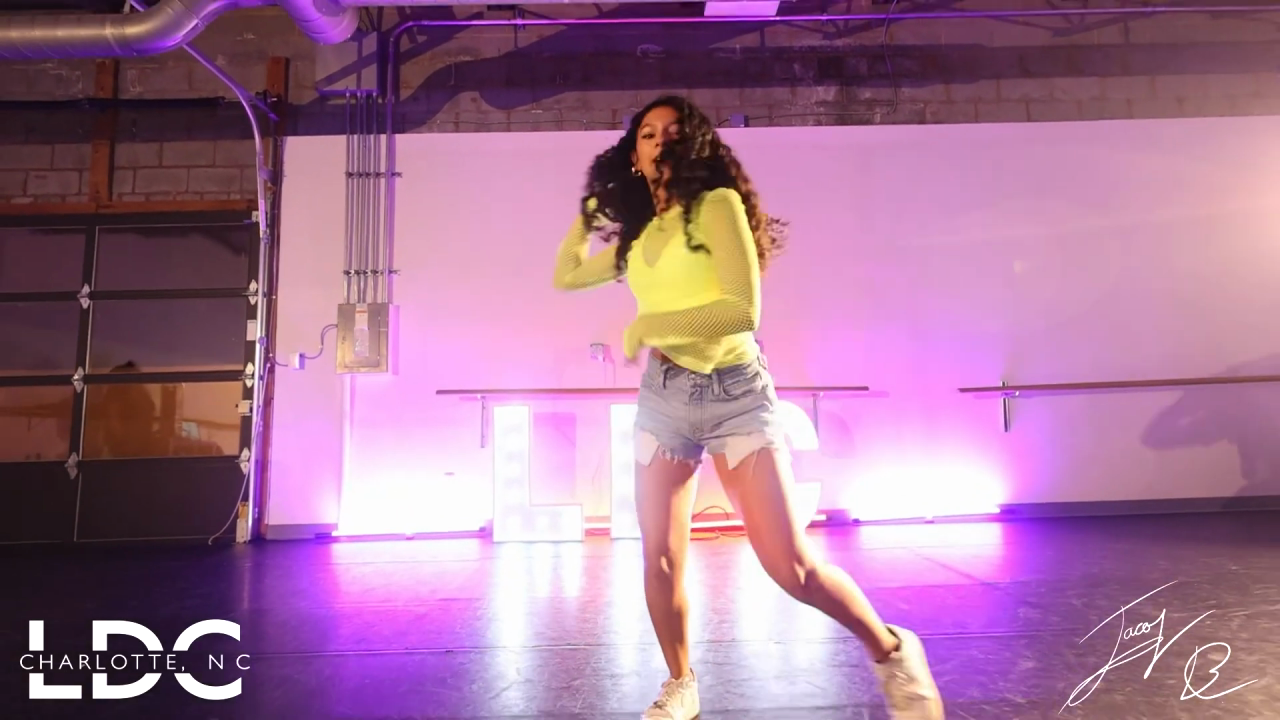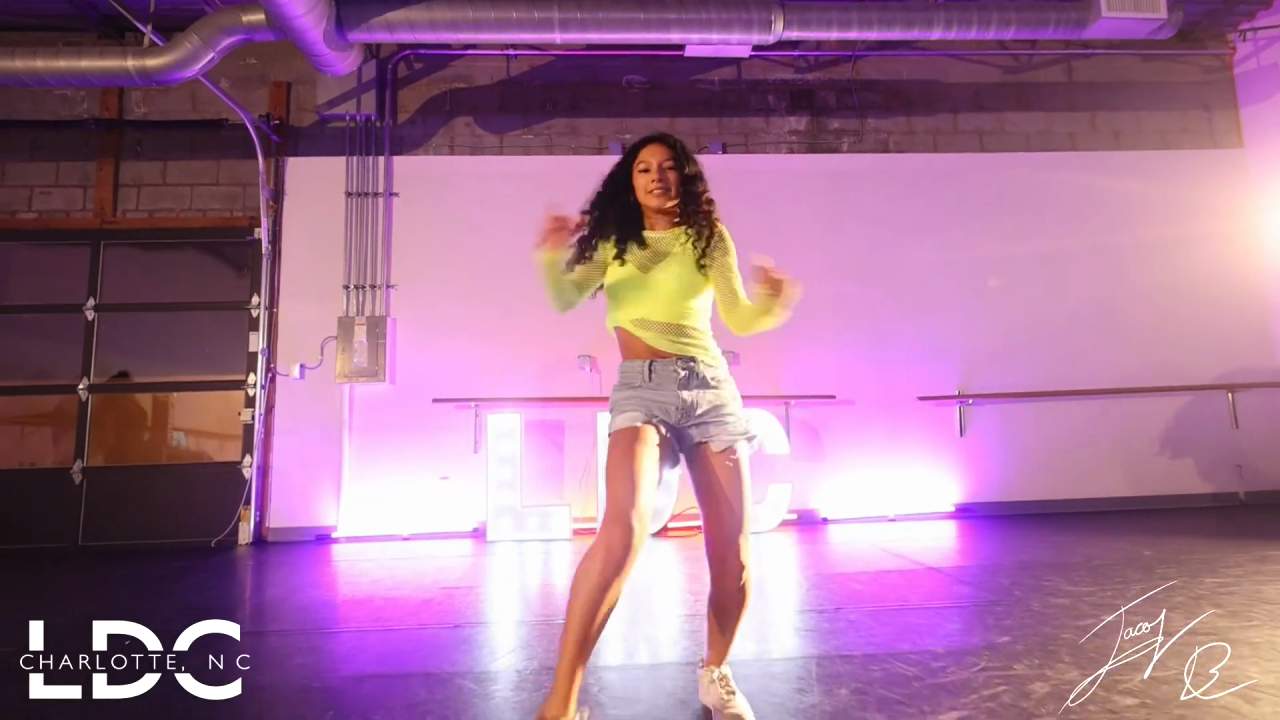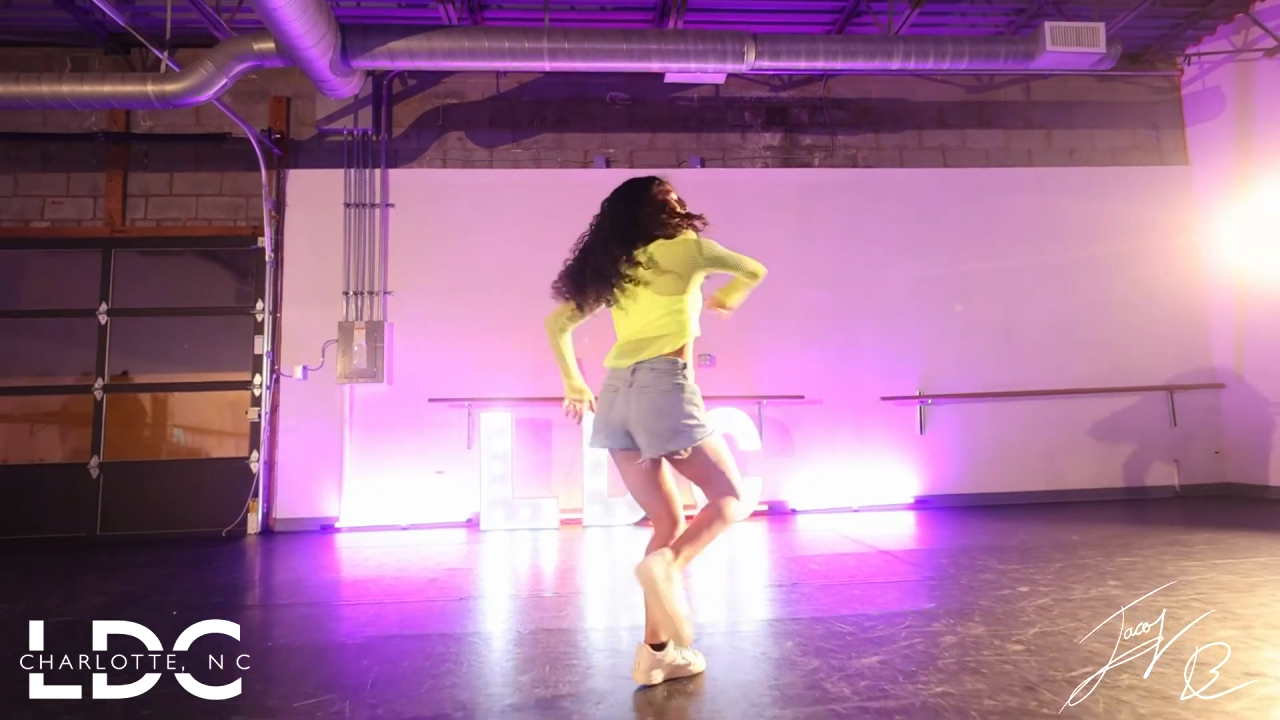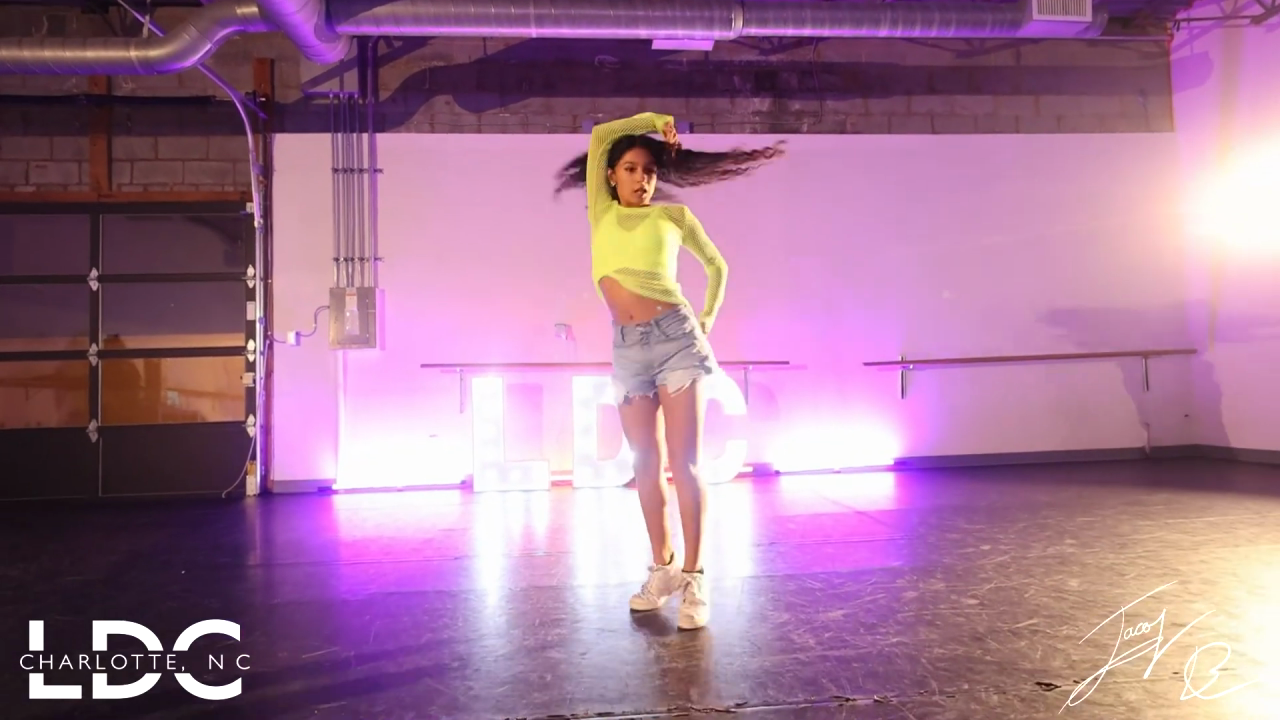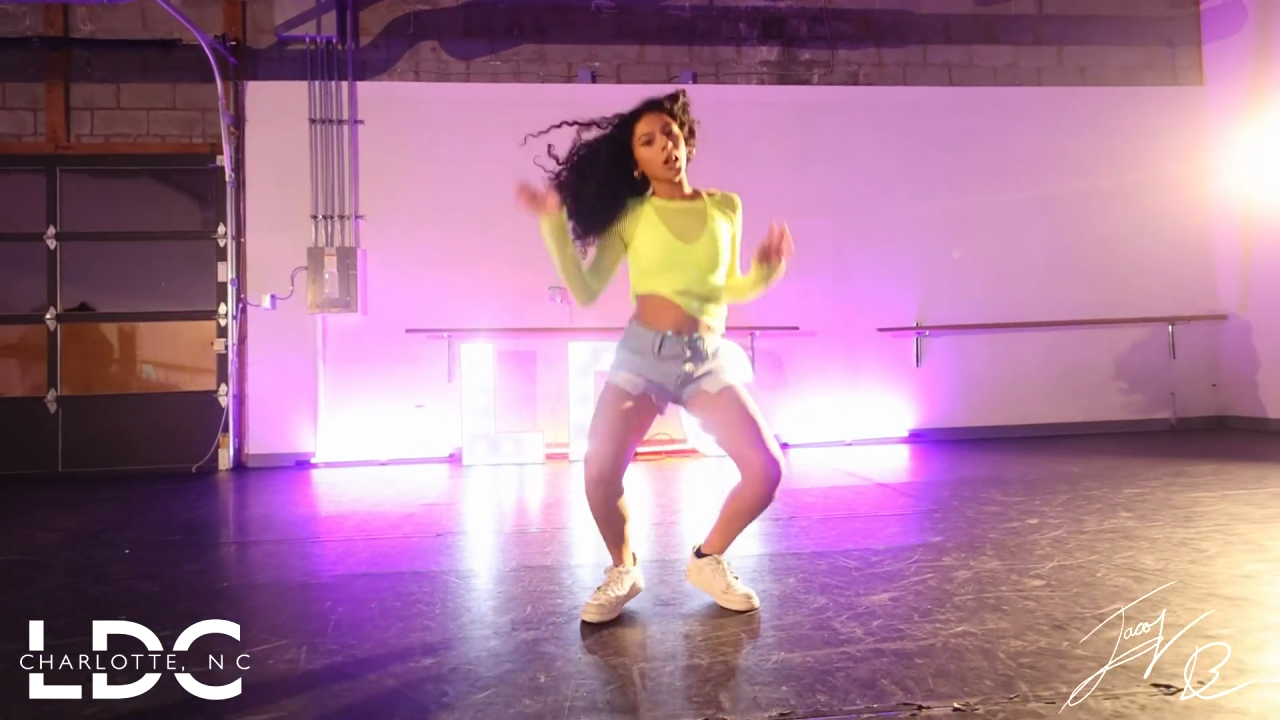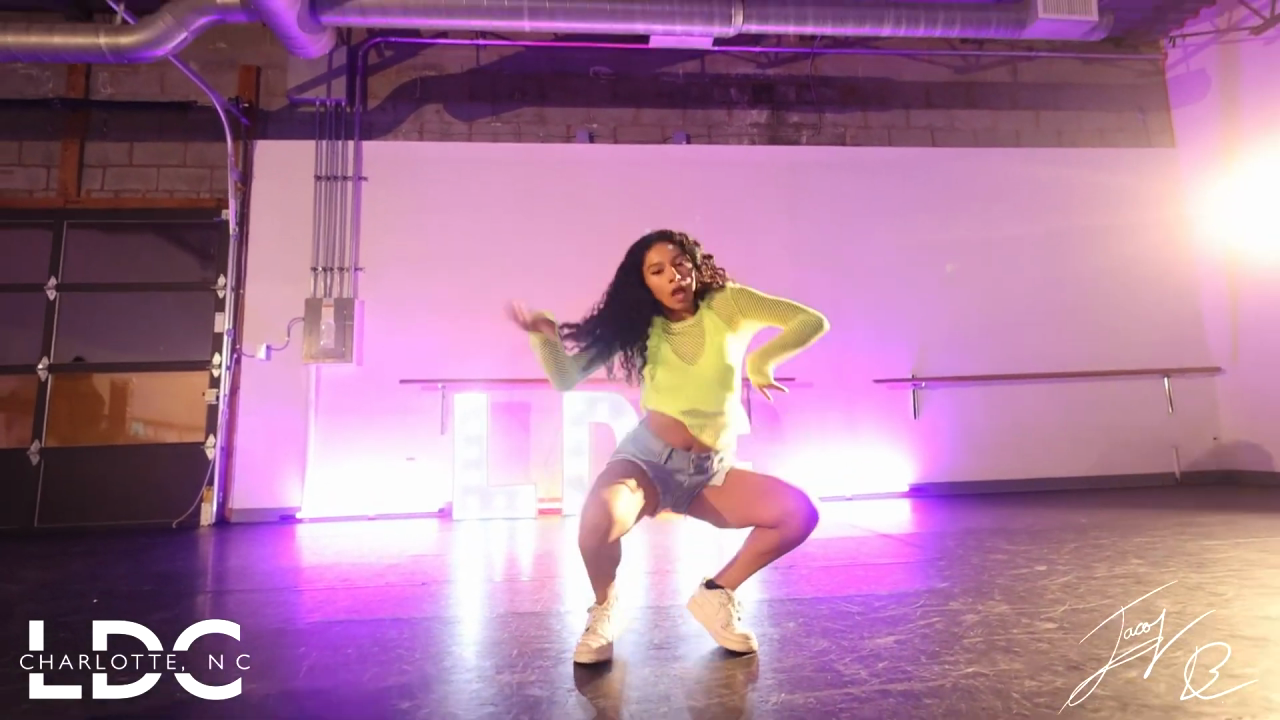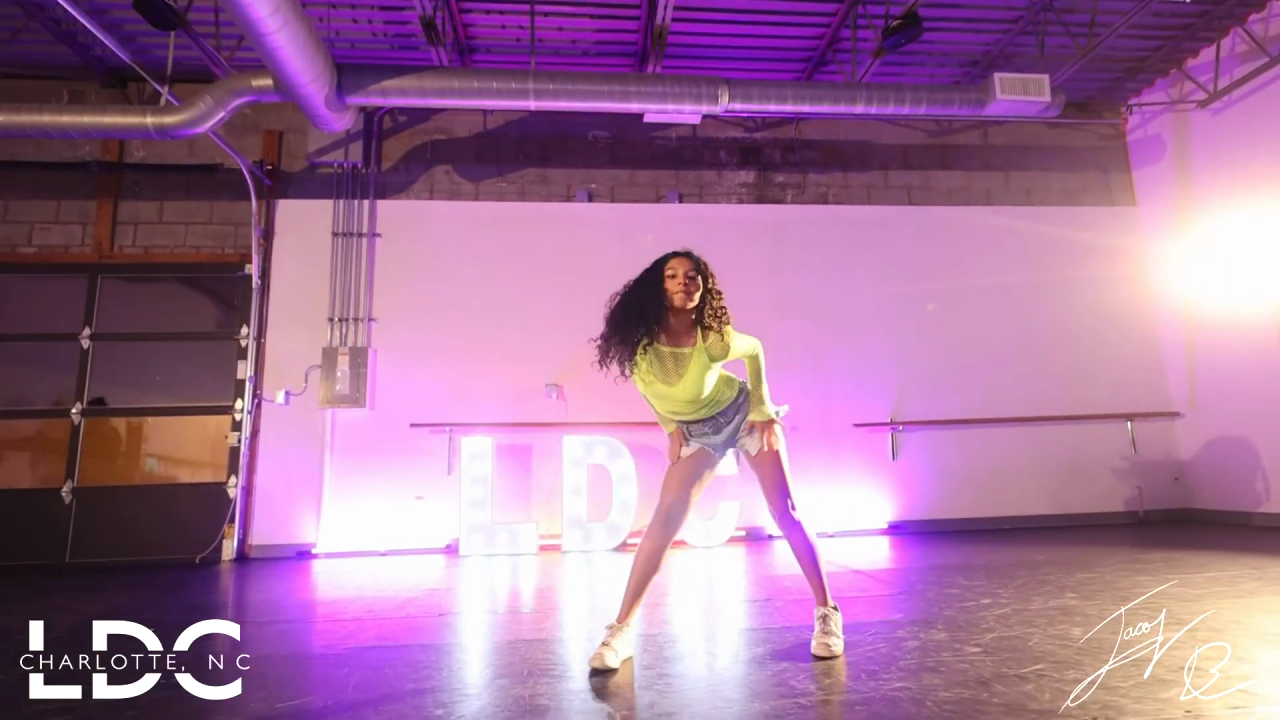
dt=0.4s
person 1, frame 1
left shoulder: (716, 204)
right shoulder: (641, 232)
left elbow: (741, 308)
right elbow: (566, 276)
left wrist: (650, 325)
right wrist: (585, 217)
left hip: (734, 394)
right hip: (664, 398)
left knee: (789, 565)
right knee: (659, 565)
person 1, frame 2
left shoulder: (709, 236)
right shoulder: (614, 242)
left elbow: (743, 320)
right elbow: (563, 298)
left wrist: (775, 304)
right wrist: (554, 252)
left hip: (708, 395)
right hip: (641, 394)
left knee: (731, 558)
right knee: (618, 540)
left ankle: (714, 672)
person 1, frame 3
left shoulder: (609, 266)
right shoulder: (686, 248)
left elbow: (557, 324)
right elbow: (753, 275)
left wrist: (573, 381)
right wrist: (729, 298)
left hip: (618, 402)
right hip: (669, 393)
left knee: (668, 521)
right knee: (725, 499)
left ankle: (657, 647)
right ankle: (662, 564)
person 1, frame 4
left shoulder: (673, 215)
right shoulder: (600, 209)
left elbow: (716, 264)
left wrist: (705, 319)
left hip: (676, 340)
right hip: (630, 348)
left knee: (683, 466)
right knee: (646, 464)
right ankle: (662, 566)
person 1, frame 5
left shoulder: (725, 207)
right shoulder: (629, 216)
left elbow: (733, 292)
right elbow: (584, 289)
left wrist: (767, 271)
right wrist: (554, 225)
left hip: (706, 360)
right hip: (641, 359)
left knee: (766, 471)
right knee: (601, 478)
left ankle: (710, 560)
right ankle: (622, 569)
person 1, frame 6
left shoulder: (726, 301)
right shoulder: (639, 327)
left elbow: (814, 322)
right elbow: (569, 377)
left wrist: (765, 357)
right wrist: (543, 339)
left hip: (711, 468)
right hip: (648, 456)
left knee: (798, 512)
right knee: (597, 526)
left ankle: (717, 593)
right ankle: (603, 611)
person 1, frame 7
left shoulder: (717, 337)
right shoulder: (641, 335)
left elbow: (753, 355)
left wrist: (764, 411)
right wrist: (671, 427)
left hip: (739, 420)
right hip: (692, 432)
left knee: (785, 516)
right knee: (662, 526)
